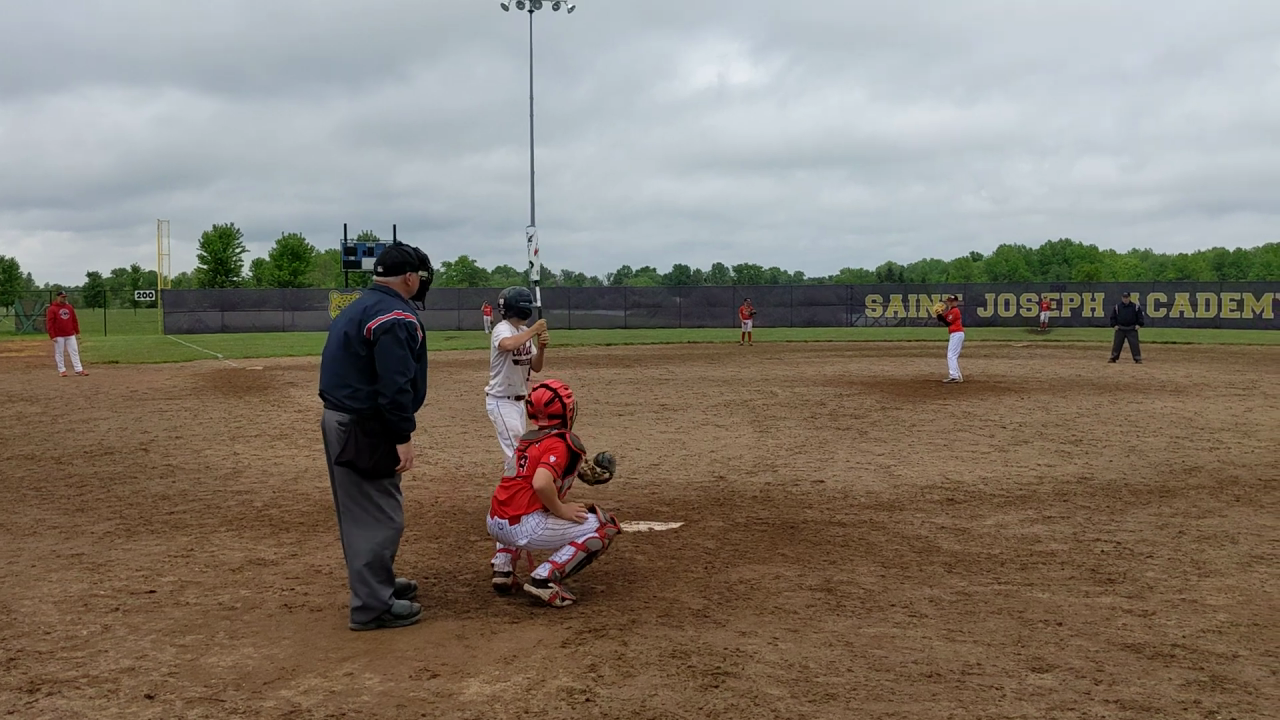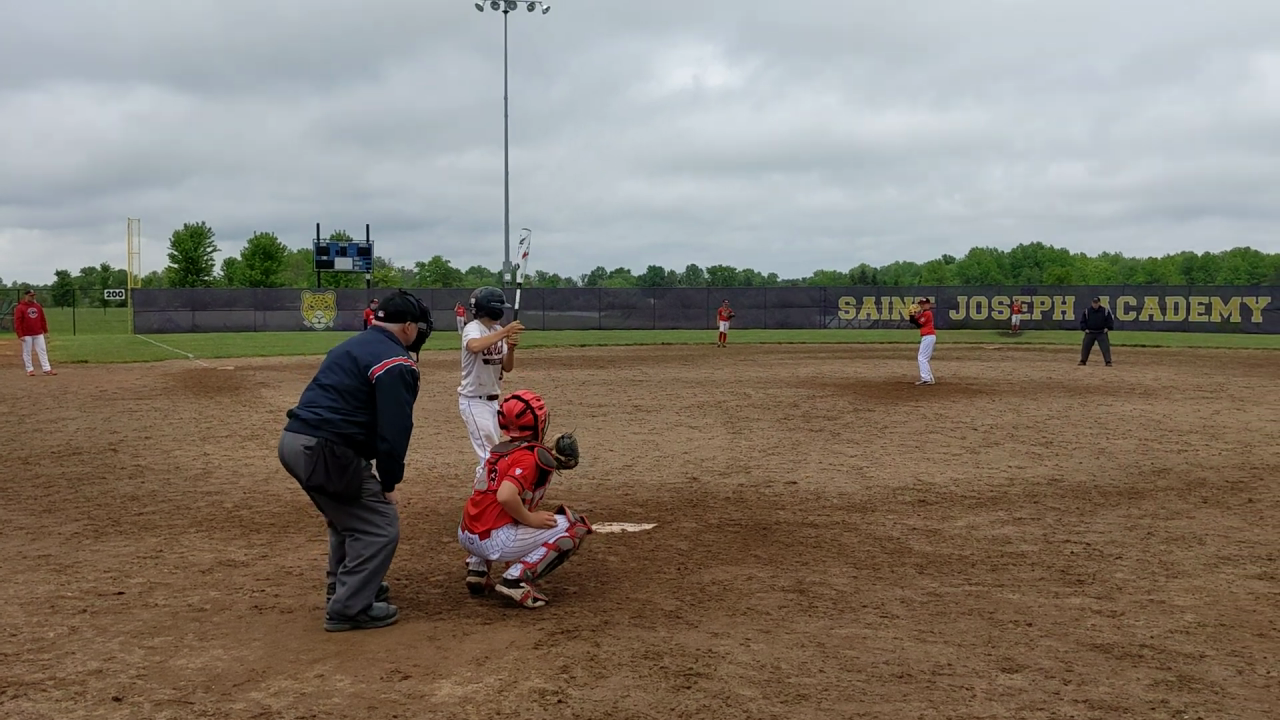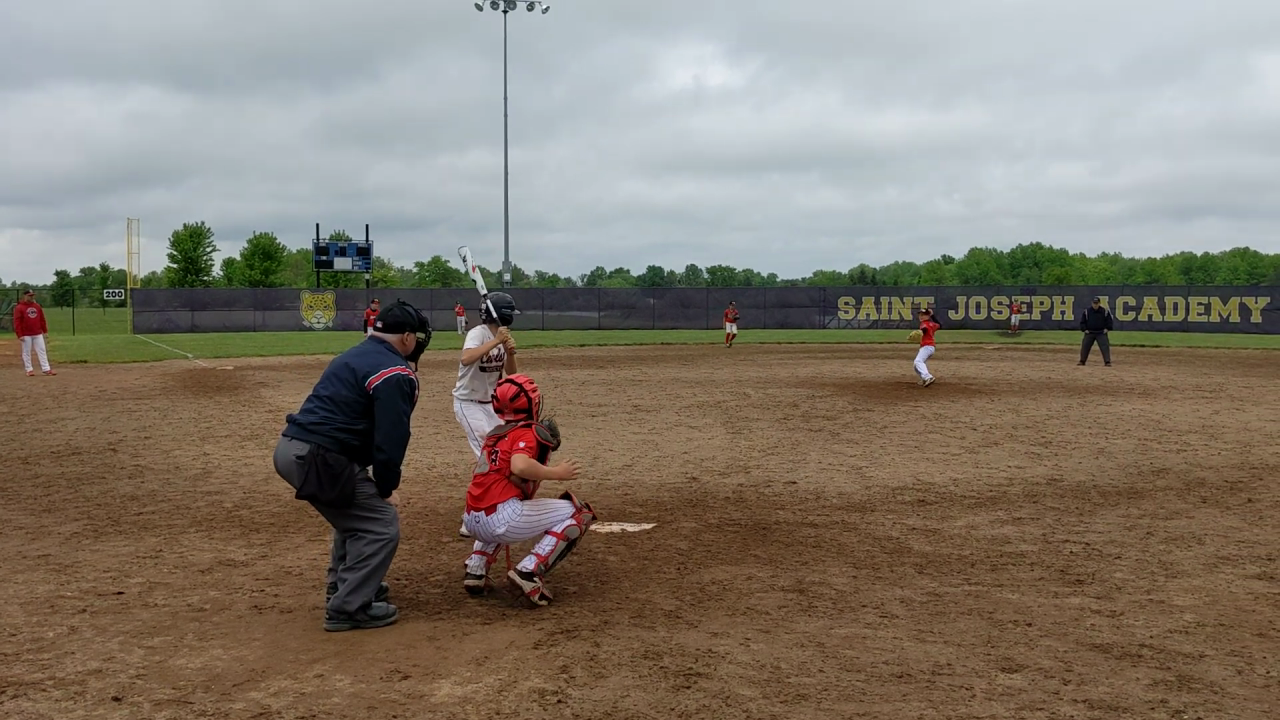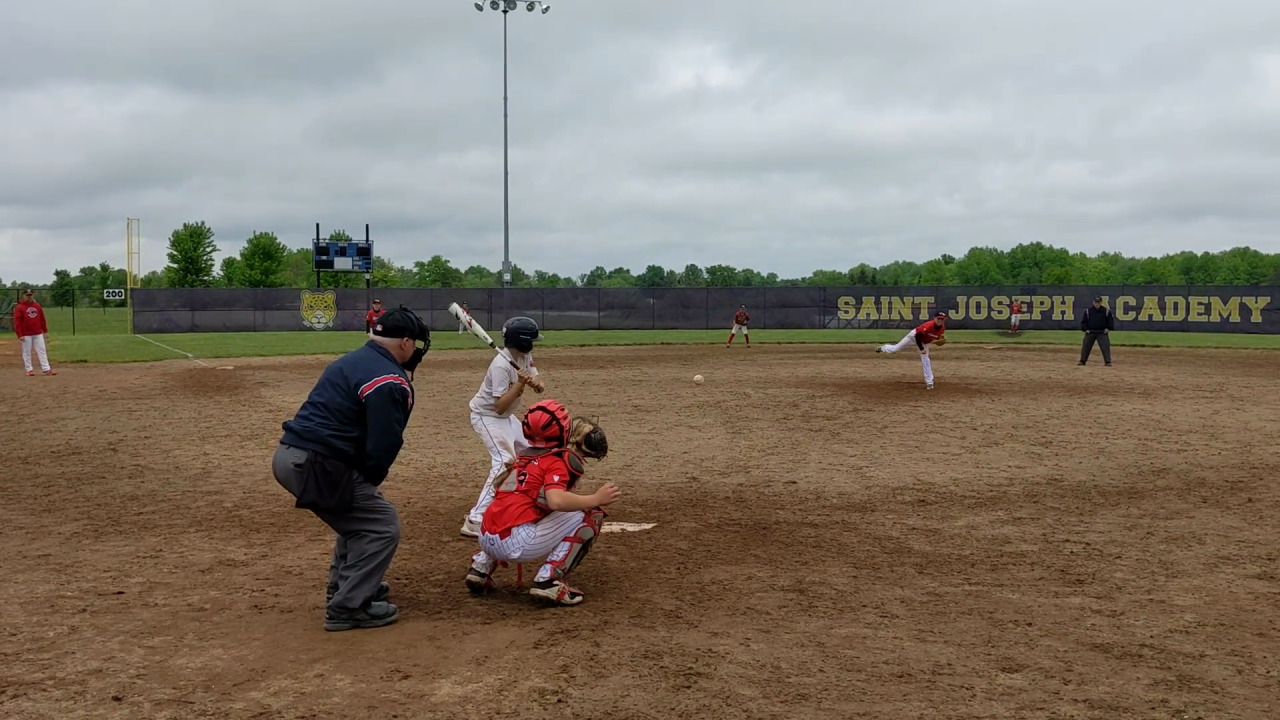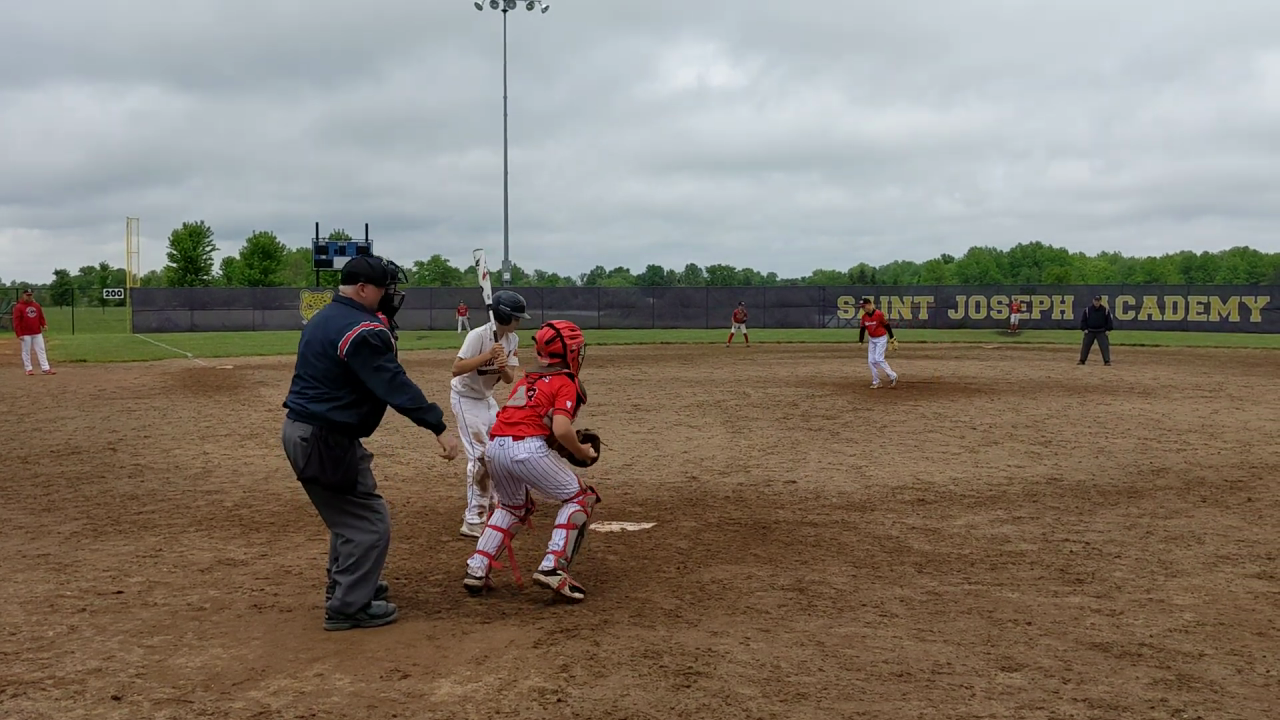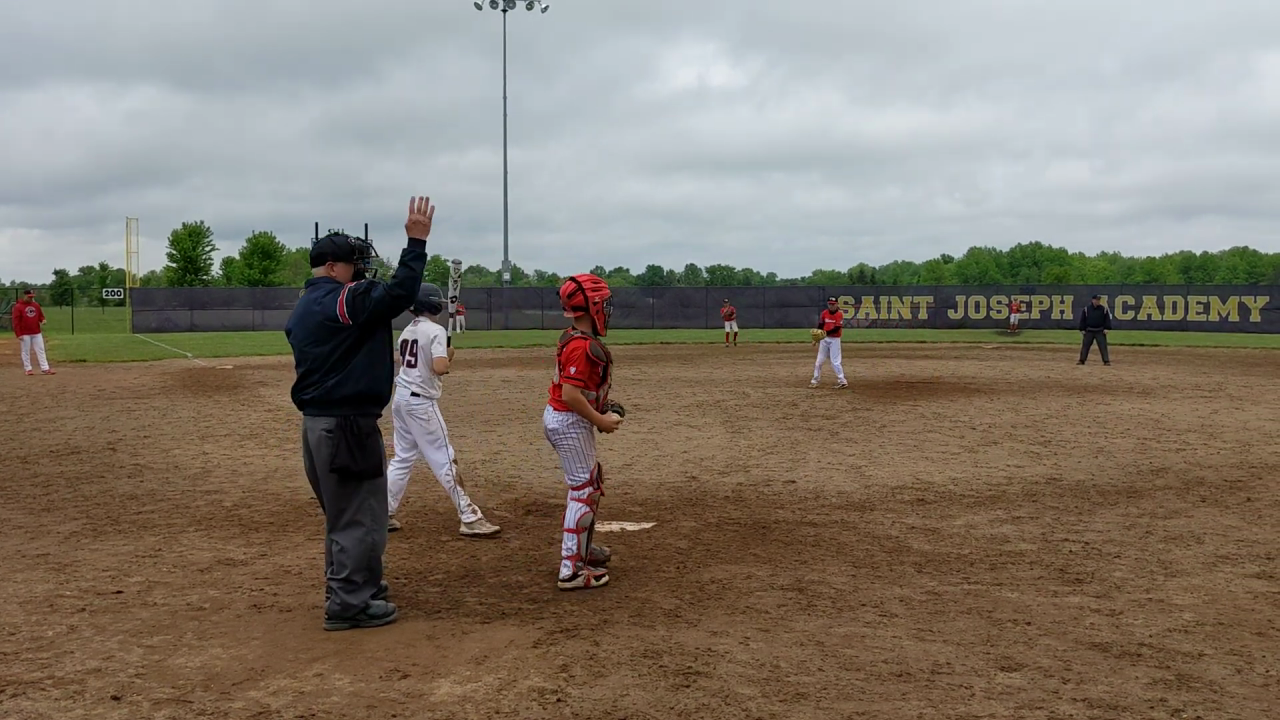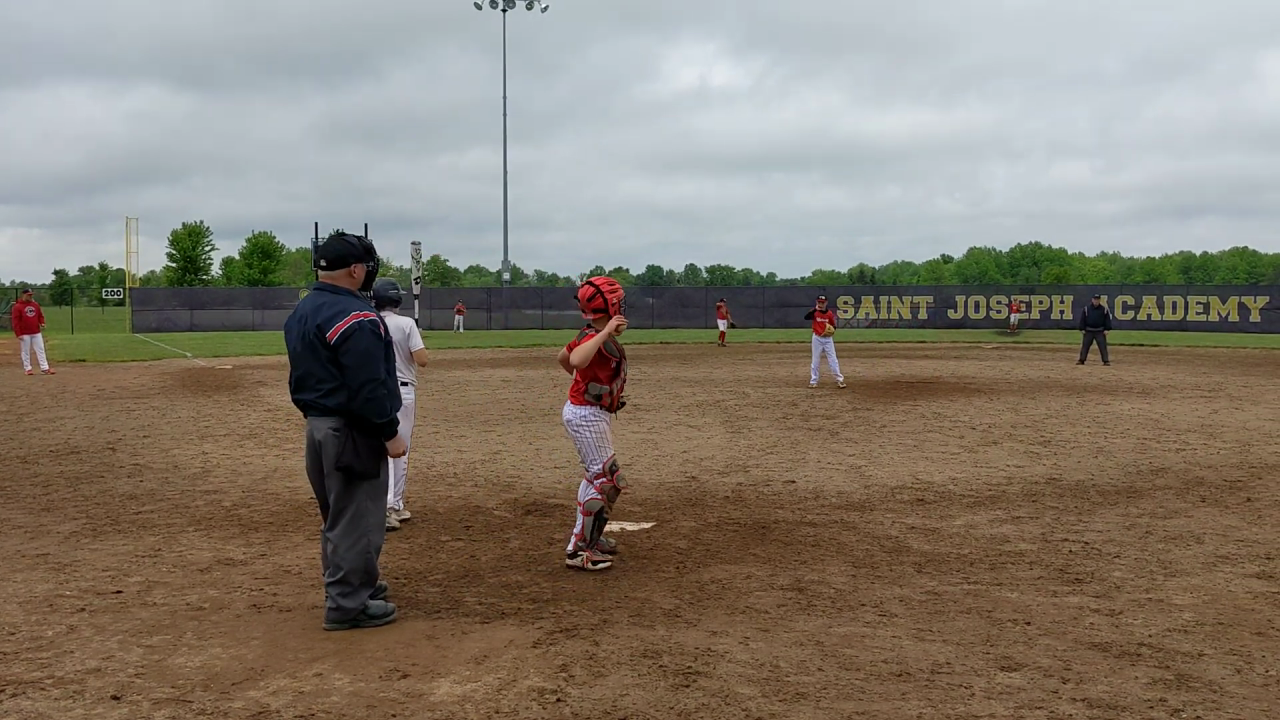
dt=0.7s
person 1, frame 1
left shoulder: (354, 309)
right shoulder: (395, 317)
right elbow: (395, 385)
right wrist: (403, 437)
left hip: (337, 418)
right hip: (365, 427)
left knee: (359, 511)
right knee: (378, 514)
left ankle: (374, 582)
right ankle: (372, 606)
person 1, frame 2
left shoulder: (351, 346)
right shoulder: (397, 363)
right elbow: (394, 429)
right wrist: (389, 482)
left hip: (295, 440)
right hip: (324, 450)
left knee: (350, 514)
right knee: (380, 525)
left ankle: (345, 586)
right ankle: (348, 608)
person 1, frame 3
left shoulder: (354, 356)
right shoulder: (395, 374)
right elbow: (391, 438)
right wrist: (387, 488)
left hip: (292, 447)
right hip: (319, 457)
left knee: (356, 513)
right knee: (382, 524)
left ankle: (344, 587)
right ankle: (348, 607)
person 1, frame 4
left shoulder: (351, 360)
right shoulder: (391, 382)
right elbow: (383, 445)
left wrist: (365, 483)
right wrist: (371, 482)
left hip: (290, 454)
right hip: (315, 465)
left knee: (360, 514)
right knee: (382, 524)
left ankle: (344, 588)
right ankle: (348, 607)
person 1, frame 5
left shoulder: (323, 319)
right shoulder: (364, 330)
right elbow: (393, 384)
right wrist: (438, 427)
left hip: (301, 429)
right hip: (326, 439)
left knee: (350, 517)
right knee: (369, 521)
left ankle: (345, 587)
right ankle: (348, 606)
person 1, frame 6
left shoulder: (303, 309)
right shoulder: (345, 300)
right elbow: (400, 293)
right wrist: (416, 241)
left hip: (317, 422)
right hip: (347, 425)
left knee: (342, 513)
right knee: (360, 516)
left ankle: (350, 589)
right ankle: (349, 604)
person 1, frame 7
left shoulder: (301, 311)
right shoulder: (354, 316)
right elbow: (368, 386)
right wrist: (391, 432)
left hip: (317, 425)
right hip: (351, 431)
left knee: (339, 516)
right knee: (356, 518)
left ankle: (353, 586)
right ankle: (347, 605)
person 2, frame 1
left shoulder: (529, 439)
right shoulder: (562, 443)
right elbow: (540, 484)
left wrist: (579, 468)
right wrist: (560, 509)
left hip: (496, 523)
right hip: (524, 528)
right knee: (605, 527)
left ankle: (503, 568)
right ankle: (546, 579)
person 2, frame 2
left shoulder: (500, 450)
right shoulder: (530, 456)
right elbow: (506, 496)
right wrist: (530, 519)
left hip: (467, 535)
right hip: (495, 541)
right knee: (575, 526)
left ankle: (478, 570)
right ankle: (518, 580)
person 2, frame 3
left shoulder: (496, 434)
right shoulder: (528, 432)
right elbow: (519, 466)
right wrist: (556, 473)
left hip: (474, 518)
right hip: (501, 518)
right knee: (579, 514)
left ankle: (477, 570)
right ankle: (529, 572)
person 2, frame 4
left shoulder: (527, 456)
right shoulder: (557, 463)
right elbow: (557, 501)
right wrist: (595, 499)
left hip: (487, 540)
right hip: (517, 543)
right knee: (590, 516)
left ankle: (480, 569)
right ankle: (550, 580)
person 2, frame 5
left shoulder: (529, 377)
right shoulder: (567, 382)
right elbow: (561, 430)
right wrist: (581, 451)
left hip: (495, 446)
right hip: (527, 448)
left knee: (513, 507)
right knee: (580, 498)
left ankle: (477, 571)
right ankle: (553, 568)
person 2, frame 6
left shoulder: (574, 338)
right shoulder: (583, 346)
right elbow: (568, 395)
left wrist: (601, 412)
right wrist: (601, 421)
left hip: (560, 418)
right hip: (570, 423)
left knee: (588, 481)
right knee: (584, 491)
left ankle: (579, 549)
right ankle: (572, 570)
person 2, frame 7
left shoulder: (591, 335)
right shoulder: (595, 338)
left elbow: (562, 358)
right elbow: (576, 361)
right wrist: (607, 333)
left hip: (586, 412)
right hip: (588, 416)
left knee: (596, 474)
right knee: (608, 482)
left ankle: (589, 536)
right ankle: (578, 549)
person 3, frame 1
left shoulder: (524, 332)
right shoulder: (502, 329)
left elbow: (536, 367)
right elbow: (508, 345)
left wrist: (541, 347)
right wrist: (533, 330)
left hip: (518, 401)
right hip: (502, 402)
left knee: (517, 452)
right knee: (516, 454)
person 3, frame 2
left shoulder: (497, 331)
right shoulder: (472, 328)
left elbow: (507, 367)
right elbow: (475, 346)
left wrist: (510, 348)
right wrist: (505, 332)
left hip: (492, 401)
right hip: (474, 402)
left knee: (492, 453)
right knee: (489, 456)
person 3, frame 3
left shoulder: (501, 336)
right shoulder: (477, 333)
left elbow: (511, 371)
right elbow: (466, 358)
left wrist: (510, 352)
right wrist: (495, 341)
left hip: (489, 404)
right hip: (469, 404)
person 3, frame 4
left shoulder: (525, 356)
right shoulder: (502, 366)
left elbow: (536, 383)
right elbow: (501, 407)
left wrist: (535, 382)
right wrist: (521, 383)
left hip: (506, 417)
right hip: (486, 416)
right knee: (506, 461)
right ankle: (475, 521)
person 3, frame 5
left shoulder: (512, 339)
right shoulder: (478, 335)
left elbow: (509, 378)
right elbow: (456, 369)
left wrist: (503, 366)
right wrist: (487, 356)
left hip: (486, 399)
right hip: (466, 399)
right knee: (480, 455)
left ankle: (489, 500)
right ankle: (473, 521)
person 3, frame 6
left shoulder: (406, 332)
right shoulder: (436, 331)
right elbow: (440, 369)
right wrist: (447, 356)
left hip: (400, 397)
right hip: (420, 400)
left knee: (401, 458)
right knee: (444, 460)
left ankle: (385, 514)
right ankle: (470, 519)
person 3, frame 7
right shoulder: (407, 324)
right elbow: (422, 360)
right wrist: (415, 343)
right hip: (403, 391)
right knee: (399, 453)
left ankle: (384, 510)
right ankle: (395, 507)
